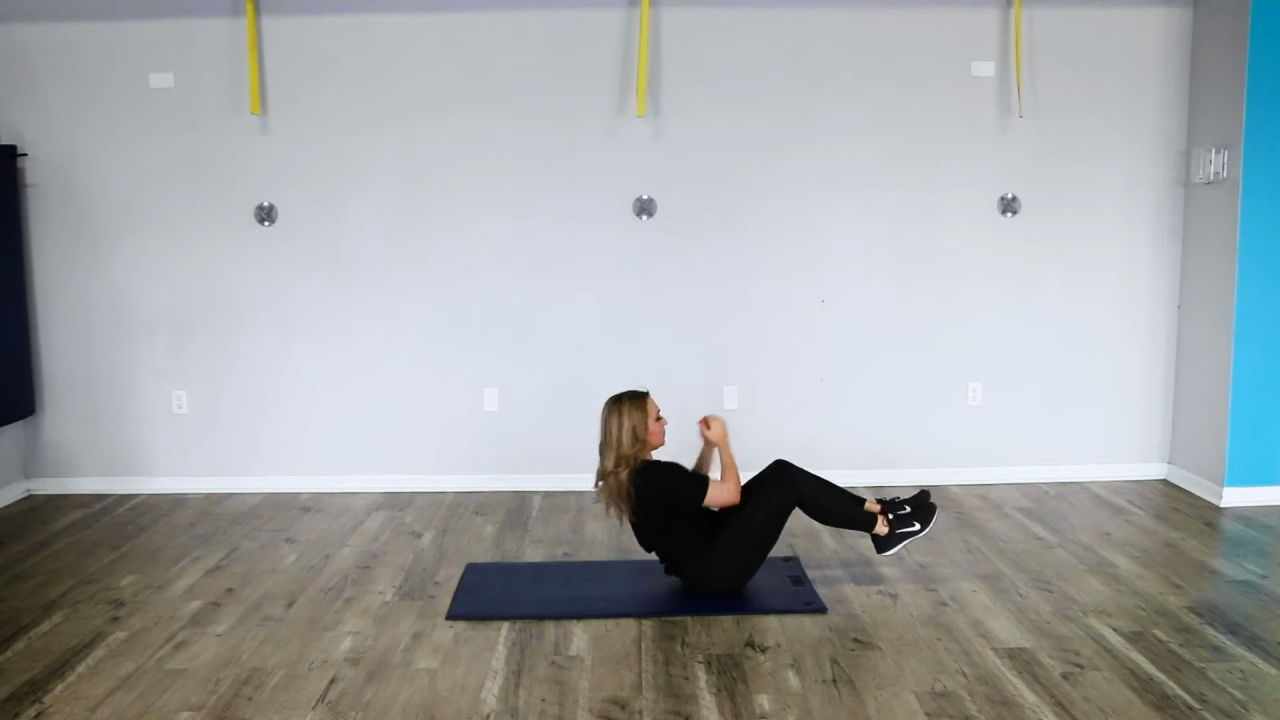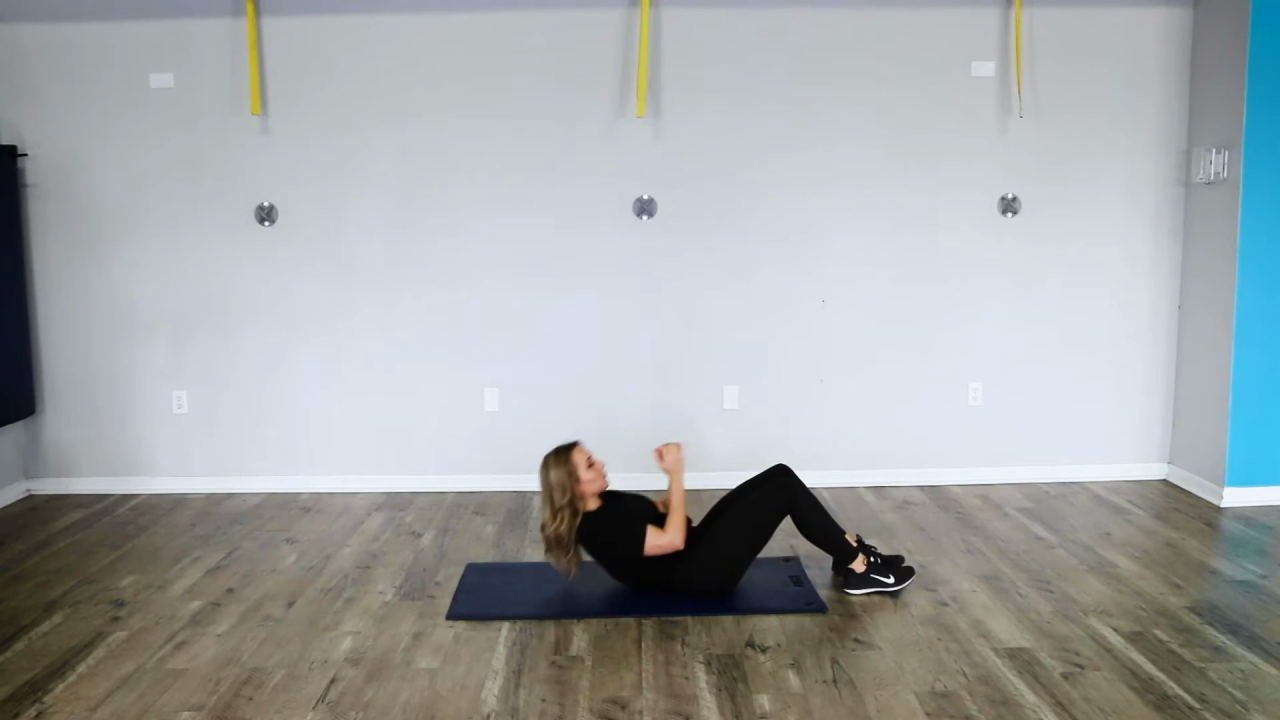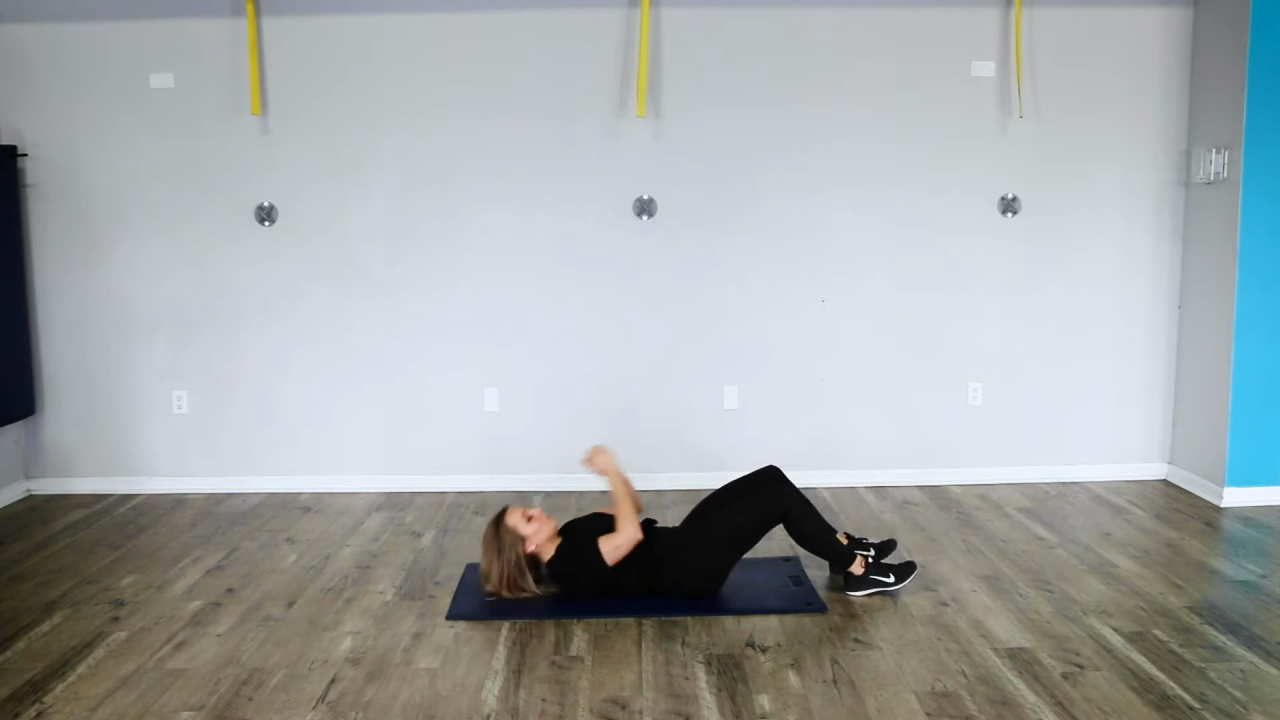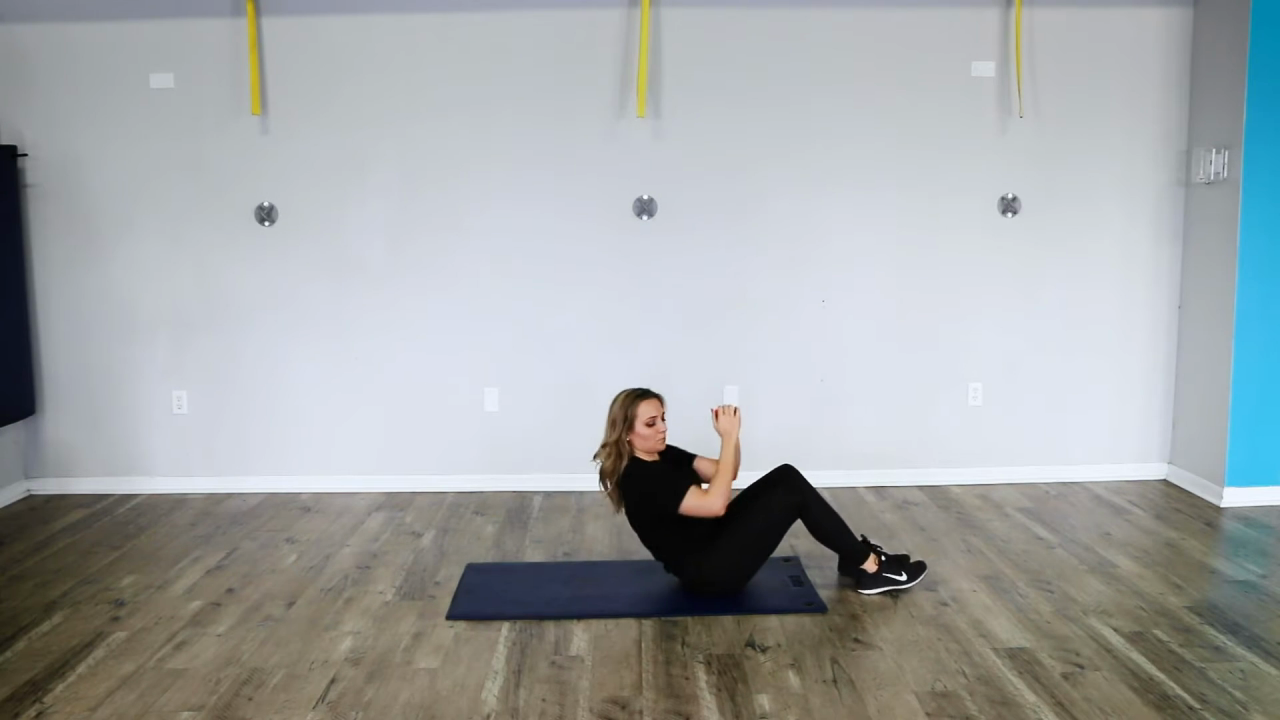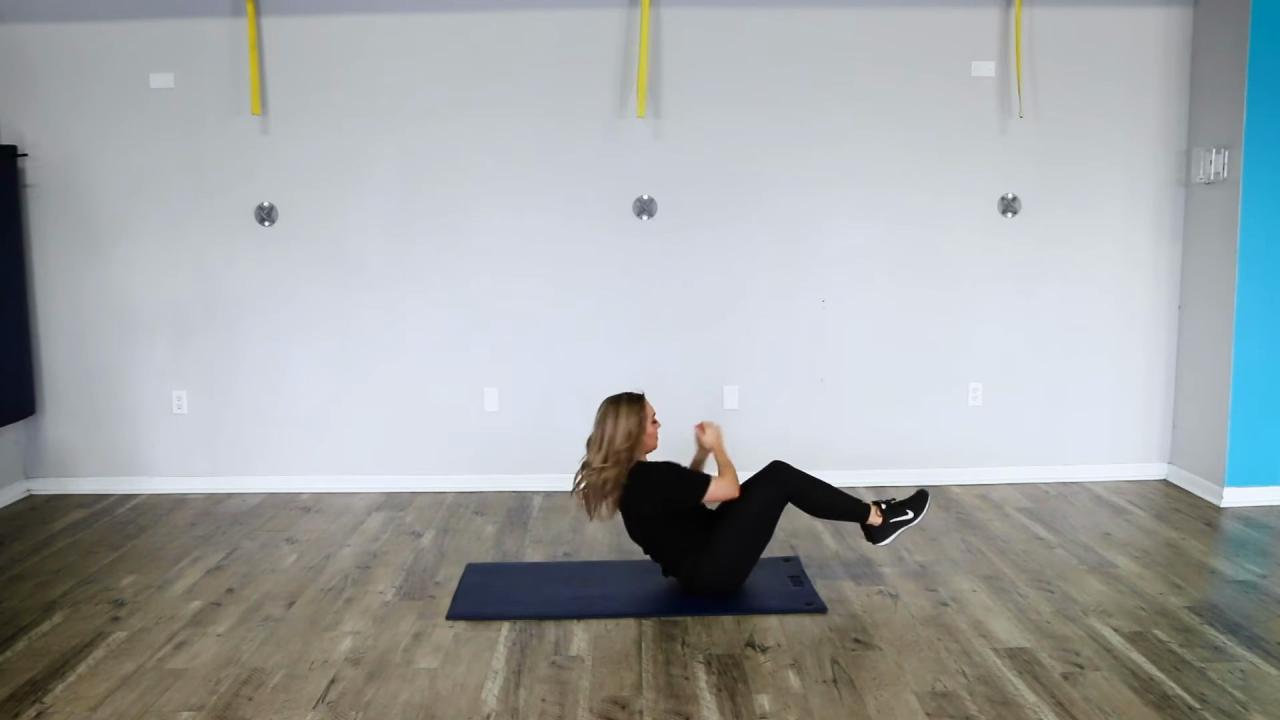
dt=1s
person 1, frame 1
left shoulder: (627, 474)
right shoulder: (658, 477)
right elbow: (732, 493)
left wrist: (707, 450)
right wrist: (722, 444)
left hip: (708, 543)
right hip: (712, 571)
left knee: (780, 471)
right knee: (789, 485)
left ankle: (878, 510)
right ankle: (884, 529)
person 1, frame 2
left shoulder: (604, 503)
right shoulder: (599, 527)
left elbow: (663, 513)
right elbow: (673, 539)
left wrist: (673, 475)
right wrist: (675, 475)
left hip: (696, 549)
right hip: (700, 572)
left knee: (780, 475)
right knee: (785, 491)
left ankle: (851, 549)
right ankle: (859, 570)
person 1, frame 3
left shoulder: (570, 538)
right shoulder: (571, 567)
left elbow: (631, 511)
right elbow: (632, 533)
left wrist: (612, 472)
right wrist: (611, 474)
left hip: (678, 545)
right hip: (688, 569)
left knee: (770, 478)
right knee: (779, 499)
left ankle: (845, 547)
right ankle: (859, 571)
person 1, frame 4
left shoulder: (660, 457)
right shoulder: (641, 479)
left elbow: (720, 472)
right elbow: (715, 503)
left wrist: (730, 437)
right wrist: (727, 438)
left hip: (713, 542)
right hip: (709, 571)
left knee: (786, 476)
right knee: (795, 494)
left ankle: (857, 556)
right ankle: (870, 568)
person 1, frame 5
left shoulder: (631, 474)
right shoulder: (655, 478)
right elbow: (730, 489)
left wrist: (701, 454)
right wrist: (717, 448)
left hip: (702, 548)
right hip: (709, 570)
left knee: (777, 470)
right knee: (781, 482)
left ankle: (872, 513)
right ankle: (876, 520)
